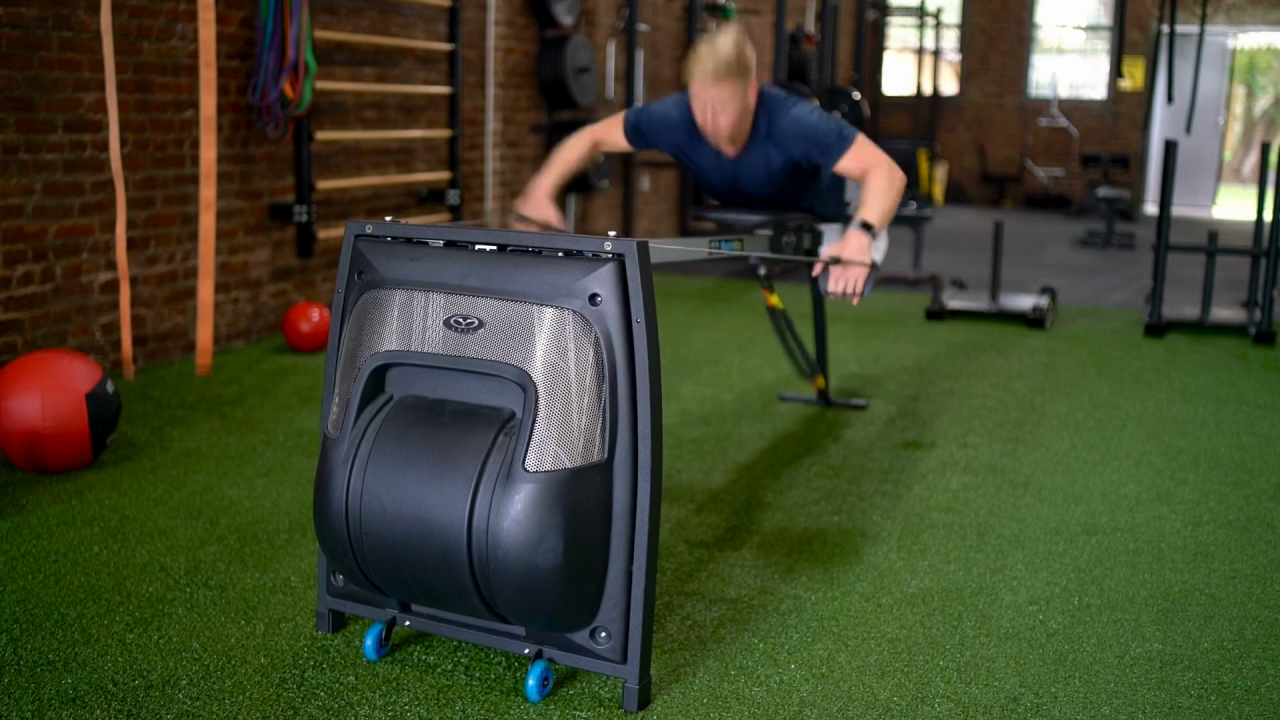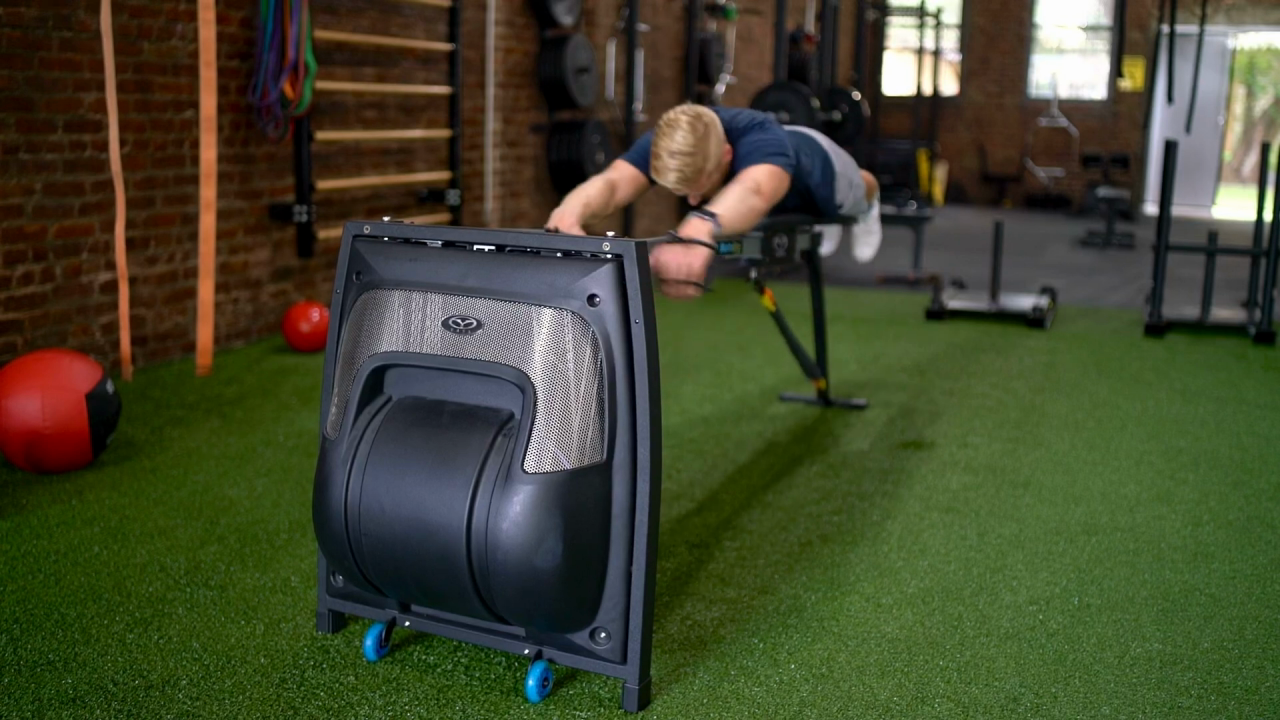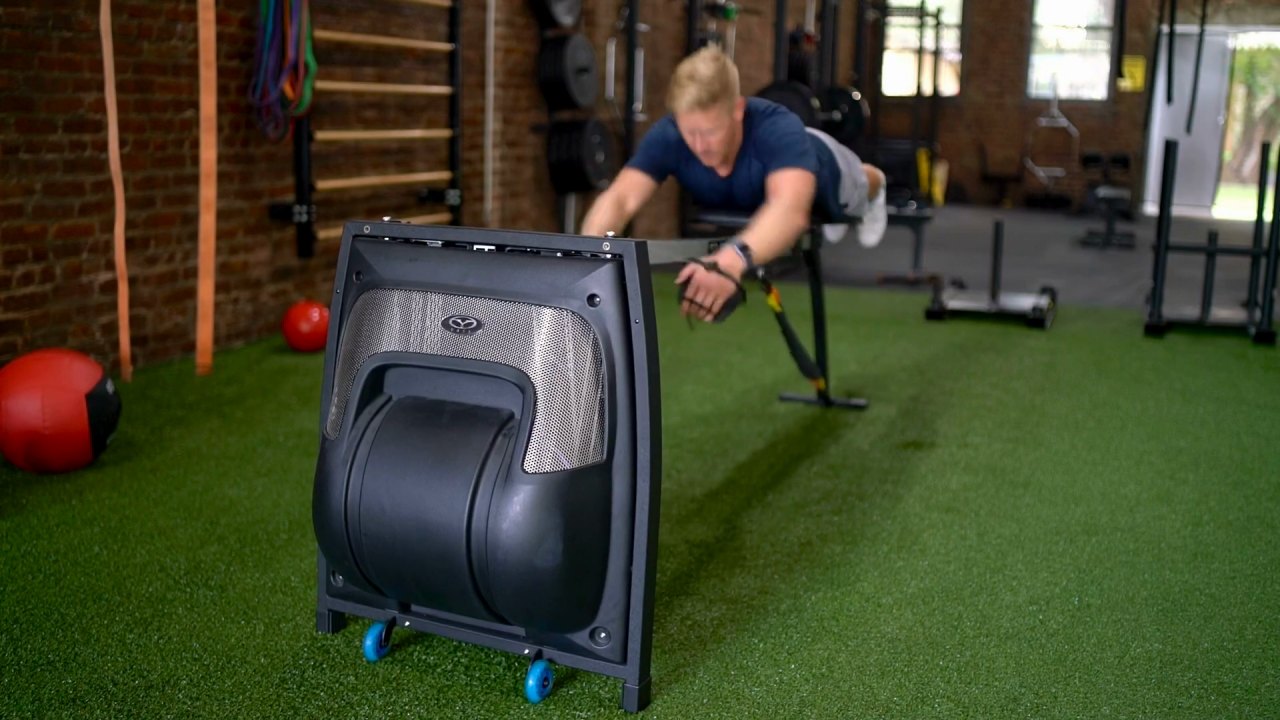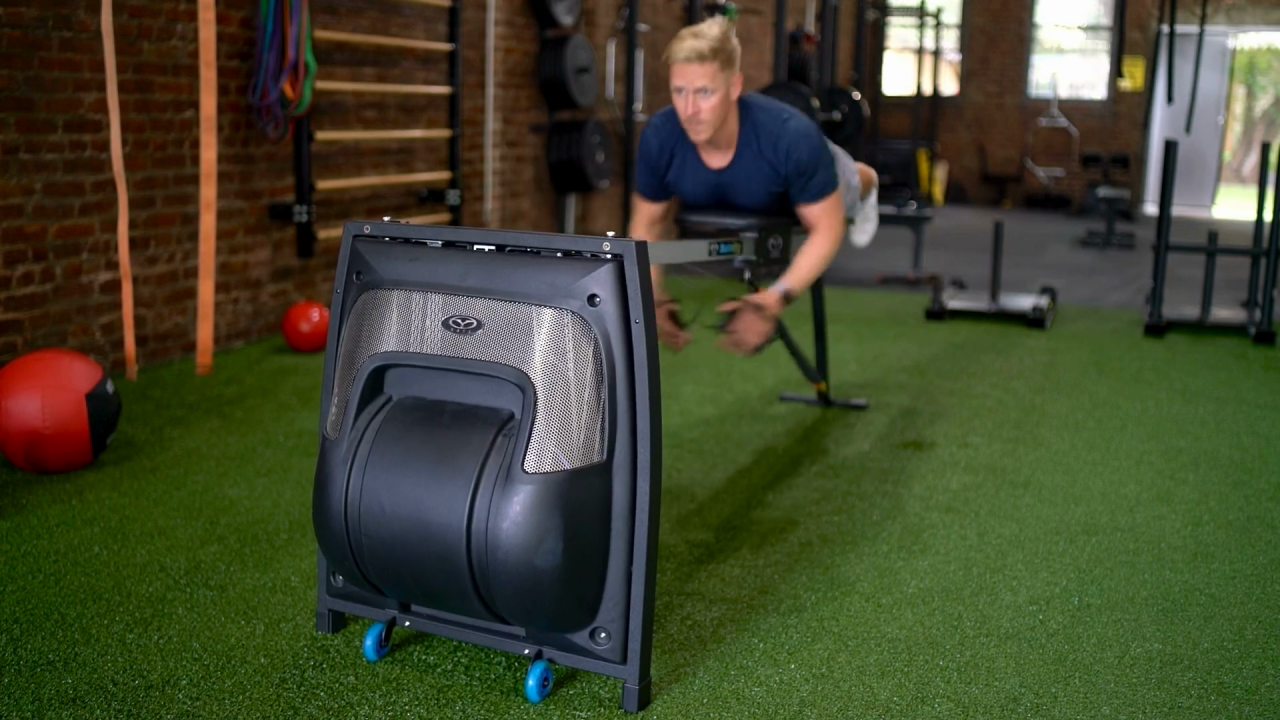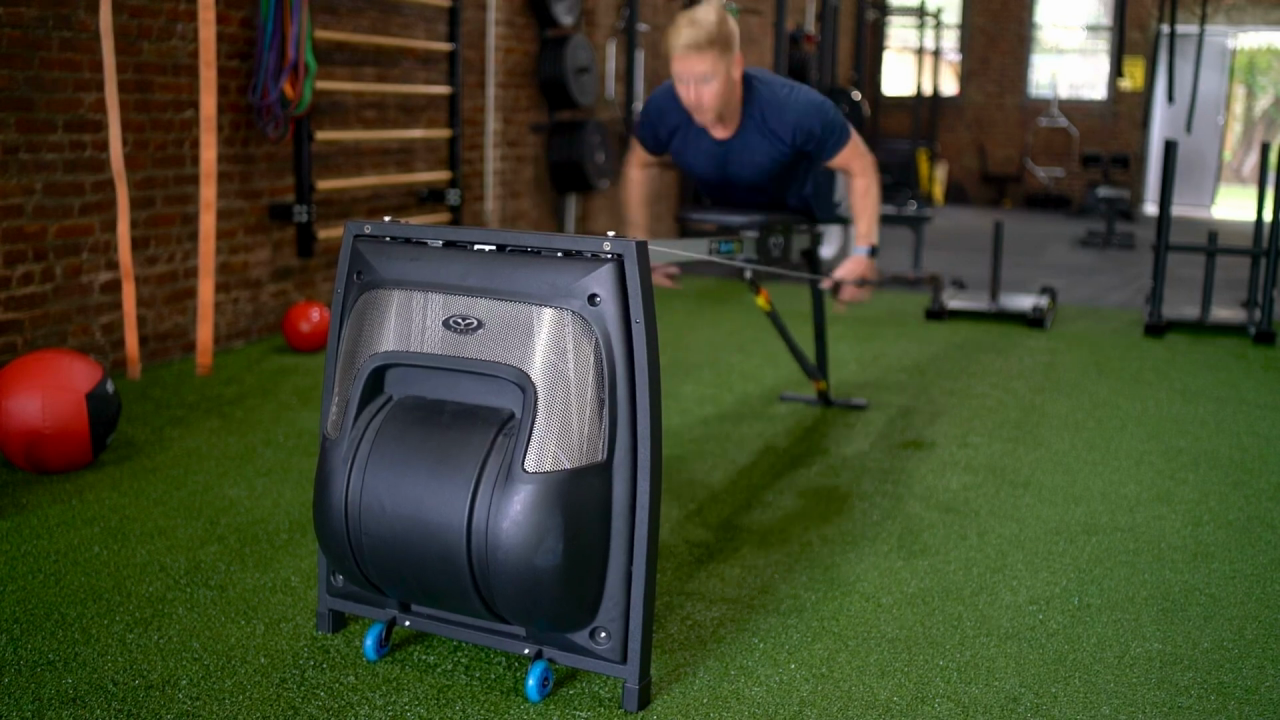
dt=1s
person 1, frame 1
left shoulder: (794, 123)
right shoulder: (673, 116)
left elbow: (886, 173)
right elbow: (594, 136)
left wrist: (860, 235)
right wrist: (542, 189)
left hip: (811, 202)
right hip: (750, 212)
left ankle: (843, 222)
person 1, frame 2
left shoulder: (763, 144)
right shoulder: (662, 146)
left elbow: (753, 193)
right elbow: (611, 184)
left wrist: (698, 231)
right wrist: (563, 220)
left hip: (814, 167)
left knee: (855, 195)
left ankle: (868, 199)
person 1, frame 3
left shoulder: (779, 133)
right shoulder: (668, 136)
left elbow: (789, 209)
right elbow: (619, 198)
left wrist: (731, 261)
left hip: (817, 173)
person 1, frame 4
left shoulder: (792, 136)
right shoulder: (659, 138)
left elbow: (827, 228)
right elbow: (648, 222)
left wrist: (775, 298)
right wrist: (656, 301)
left ankle: (865, 182)
person 1, frame 5
left shoulder: (796, 107)
right shoulder: (663, 109)
left elbow: (859, 166)
right elbow: (641, 164)
left wrist: (862, 252)
right wrist: (641, 244)
left hip: (805, 196)
